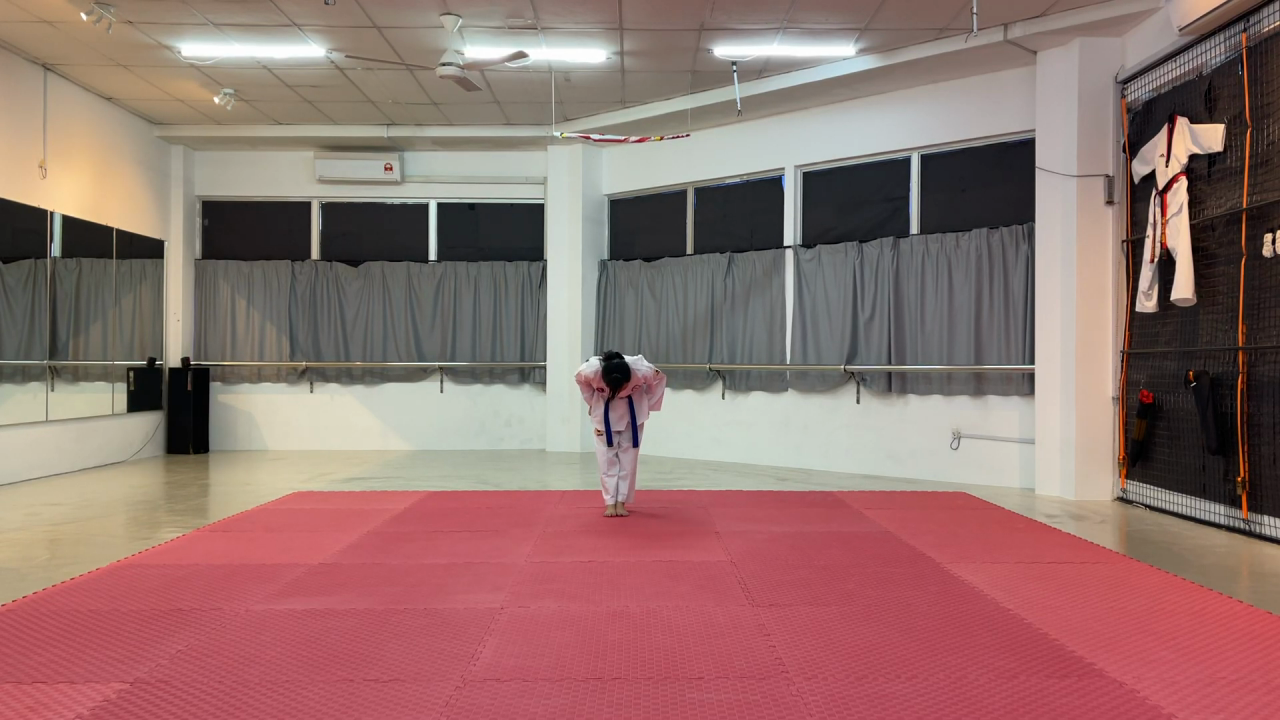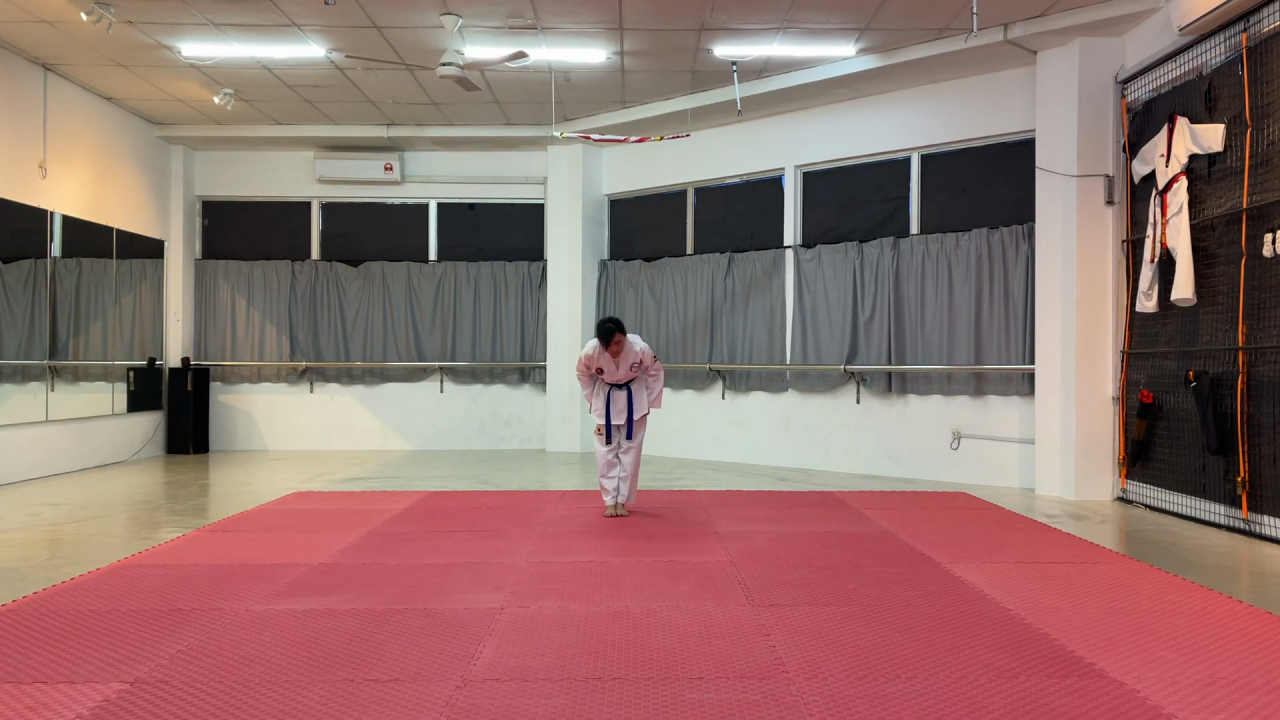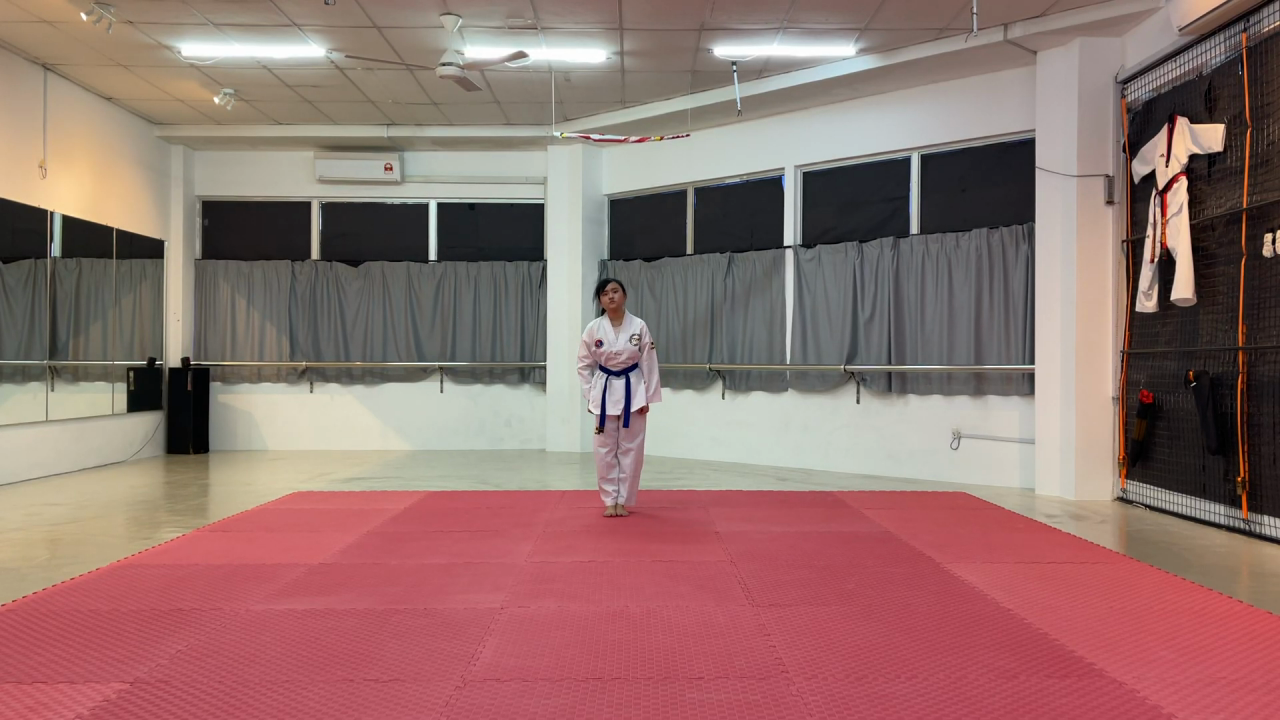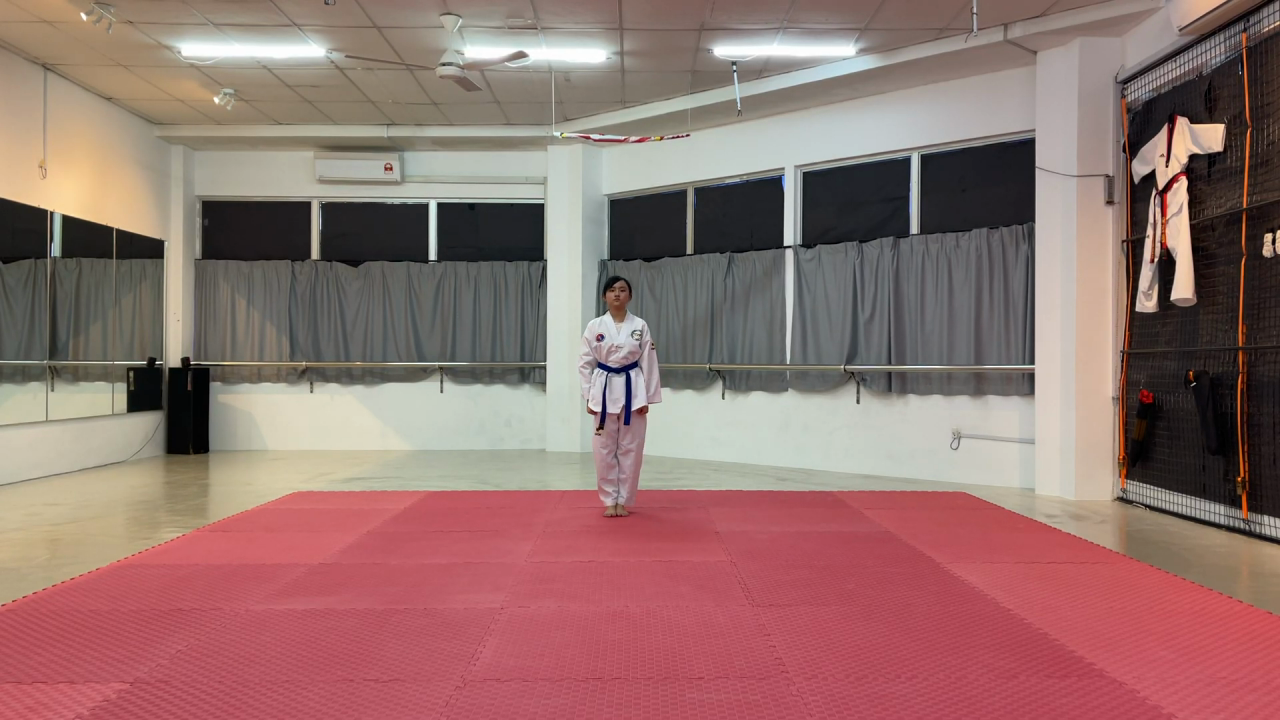
dt=0.4s
person 1, frame 1
left shoulder: (643, 370)
right shoulder: (591, 371)
left elbow: (659, 380)
right elbow: (580, 380)
left wrist: (647, 406)
right wrist: (593, 404)
left hip: (632, 407)
right hip: (604, 408)
left knee: (628, 451)
right knee: (607, 452)
left ankle: (621, 501)
right ankle: (611, 501)
person 1, frame 2
left shoulder: (639, 348)
right shoulder: (591, 351)
left elbow: (655, 374)
right elbow: (584, 375)
left wrist: (648, 403)
right wrist: (594, 402)
left hip: (633, 400)
right hip: (606, 401)
left knee: (630, 449)
right knee: (607, 449)
left ankle: (622, 501)
right ankle: (610, 501)
person 1, frame 3
left shoulder: (639, 326)
right shoulder: (593, 329)
left elbow: (649, 364)
right elbow: (584, 365)
left wrist: (647, 398)
right wrist: (590, 396)
left hip: (632, 392)
right hip: (604, 392)
left knee: (631, 448)
right knee: (605, 448)
left ankle: (623, 501)
right ankle: (610, 501)
person 1, frame 4
left shoulder: (640, 326)
right shoulder: (594, 326)
left elbow: (649, 363)
right elbow: (585, 363)
left wrist: (647, 398)
right wrist: (589, 396)
left hip: (632, 390)
right hip: (604, 390)
left knee: (630, 448)
right knee: (604, 448)
left ankle: (622, 501)
right ankle: (609, 500)
